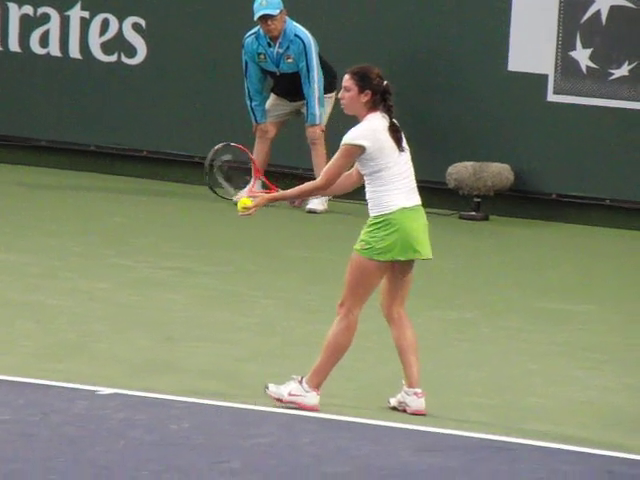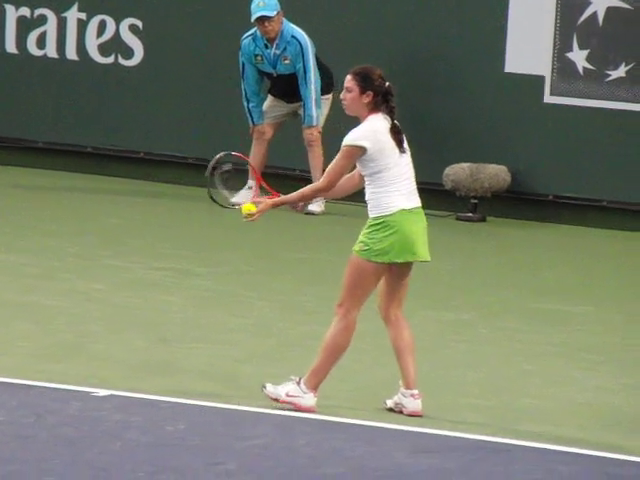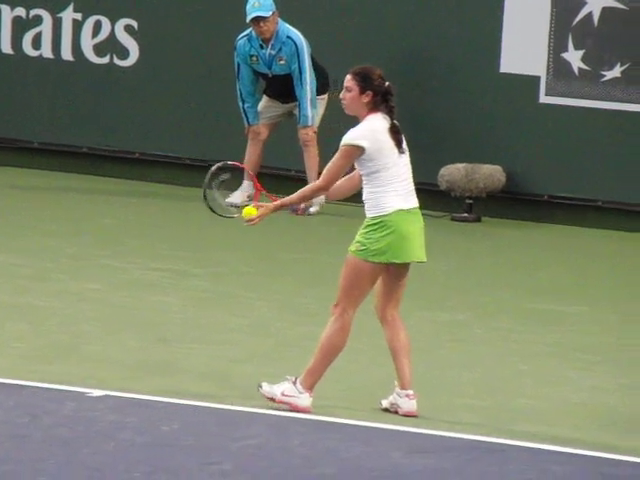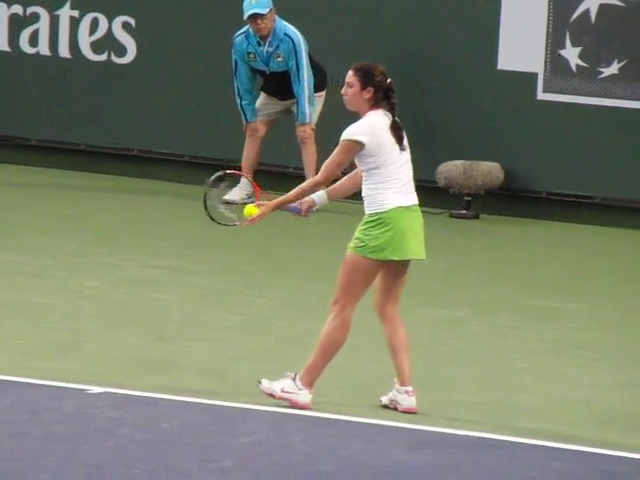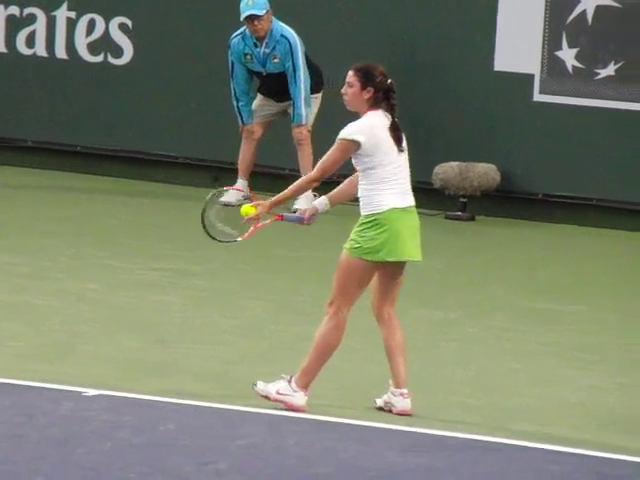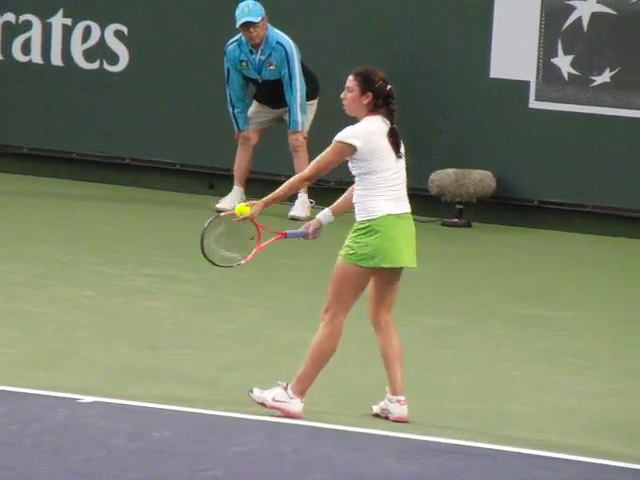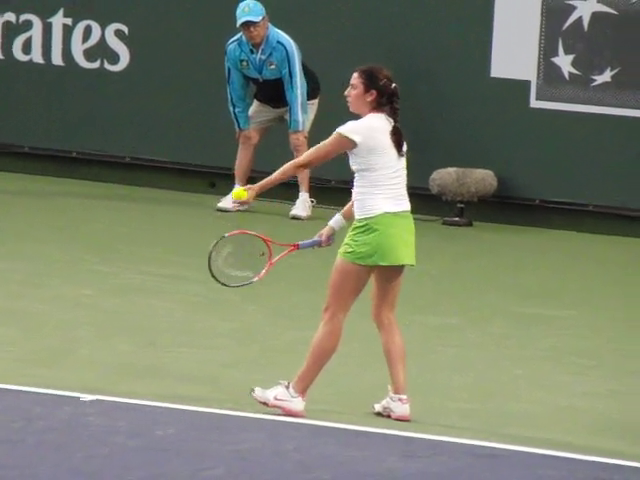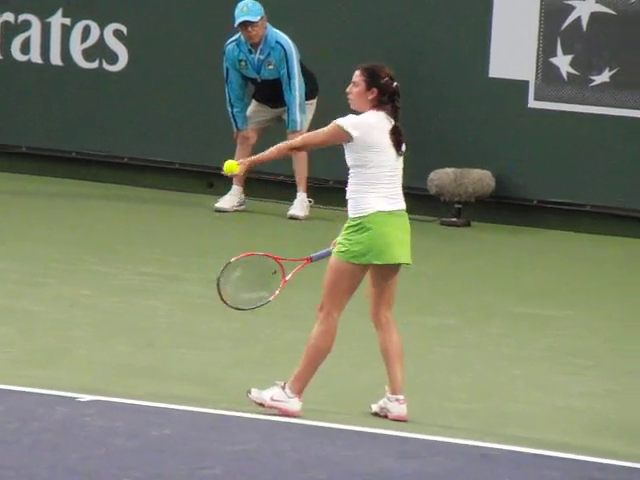
dt=0.2s
person 1, frame 1
left shoulder: (362, 133)
right shoulder: (387, 125)
left elbow: (322, 182)
right elbow: (355, 177)
left wrist: (271, 198)
right wrist: (306, 193)
left hip: (388, 224)
right hip: (412, 220)
left knee: (348, 309)
right knee: (394, 310)
left ankle: (309, 388)
right ankle: (413, 393)
person 1, frame 2
left shoulder: (362, 135)
right shoulder: (389, 126)
left elbow: (324, 184)
left wrist: (274, 203)
right wrist: (308, 197)
left hip: (387, 226)
right hip: (411, 222)
left knee: (346, 311)
right knee: (392, 311)
left ankle: (306, 389)
right ankle: (410, 394)
person 1, frame 3
left shoulder: (361, 134)
right shoulder: (388, 127)
left elbow: (322, 184)
left wrist: (274, 206)
right wrist: (312, 199)
left hip: (385, 225)
right hip: (409, 222)
left knee: (342, 311)
right knee: (388, 312)
left ankle: (302, 389)
right ankle: (405, 394)
person 1, frame 4
left shoulder: (361, 129)
right shoulder: (389, 123)
left elbow: (321, 178)
left wrist: (275, 205)
right wrist: (317, 200)
left hip: (383, 222)
right hip: (408, 219)
left knee: (341, 307)
right knee: (388, 309)
left ankle: (301, 385)
right ankle: (404, 391)
person 1, frame 5
left shoulder: (359, 129)
right shoulder: (388, 125)
left elbow: (315, 176)
left wrist: (271, 203)
right wrist: (320, 205)
left hip: (379, 224)
right hip: (404, 221)
left knee: (337, 309)
right knee: (384, 310)
left ankle: (297, 388)
right ankle: (400, 393)
person 1, frame 6
left shoulder: (356, 133)
right shoulder: (387, 131)
left elbow: (308, 174)
left wrist: (263, 203)
right wrist: (324, 217)
left hip: (374, 230)
right hip: (400, 227)
left knee: (333, 315)
right knee: (382, 317)
left ankle: (293, 395)
right ankle: (397, 400)
person 1, frame 7
left shoulder: (358, 129)
right shoulder: (391, 130)
left elbow: (303, 162)
left wrist: (258, 187)
right wrist: (337, 222)
left hip: (374, 228)
right hip: (400, 225)
left knee: (333, 313)
right knee: (385, 315)
left ankle: (294, 393)
right ankle: (399, 398)
person 1, frame 8
left shoulder: (356, 124)
right shoulder: (391, 129)
left elbow: (296, 145)
left wrist: (249, 162)
right wrist: (348, 230)
left hip: (369, 226)
right hip: (396, 224)
left knee: (328, 312)
right knee: (383, 315)
left ankle: (292, 393)
right ankle: (396, 399)
person 2, frame 1
left shoulder: (302, 39)
right shoulder: (251, 42)
left elbow: (312, 81)
right elbow: (253, 83)
left wrist: (314, 120)
right wrist: (259, 117)
left hip: (317, 90)
right hip: (282, 92)
left knee: (314, 136)
right knee: (263, 133)
left ankle: (320, 194)
right ankle: (255, 187)
person 2, frame 2
left shoulder: (298, 40)
right shoulder: (248, 43)
left elbow: (309, 82)
right elbow: (250, 84)
left wrist: (311, 122)
right wrist: (256, 119)
left hip: (314, 91)
right hip: (279, 93)
left knee: (311, 137)
right knee: (260, 134)
left ankle: (318, 195)
right ankle: (251, 189)
person 2, frame 3
left shoulder: (294, 41)
right shoulder: (243, 44)
left elbow: (305, 83)
right elbow: (245, 85)
left wrist: (306, 122)
right wrist: (251, 119)
left hip: (309, 91)
right hip: (274, 94)
left knee: (307, 138)
right knee: (255, 134)
left ankle: (313, 194)
right ankle: (247, 190)
person 2, frame 4
left shoulder: (291, 38)
right shoulder: (241, 41)
left elbow: (302, 80)
right elbow: (243, 82)
left wrist: (304, 119)
right wrist: (249, 117)
left hip: (307, 88)
right hip: (272, 91)
left knee: (304, 135)
right knee: (253, 131)
right ankle: (244, 186)
person 2, frame 5
left shoulder: (288, 39)
right shoulder: (238, 42)
left elbow: (299, 81)
right elbow: (240, 83)
left wrist: (300, 121)
right wrist: (246, 118)
left hip: (304, 90)
right hip: (269, 92)
left knee: (301, 136)
right knee: (249, 133)
left ankle: (307, 194)
right ankle: (241, 188)
person 2, frame 6
left shoulder: (283, 46)
right shoulder: (233, 49)
left elbow: (295, 88)
right elbow: (235, 90)
left wrist: (296, 128)
right wrist: (241, 125)
left hip: (300, 96)
right hip: (264, 99)
left knee: (296, 143)
right knee: (245, 139)
left ankle: (302, 200)
right ankle: (237, 194)
person 2, frame 7
left shoulder: (284, 46)
right shoulder: (234, 49)
left elbow: (295, 88)
right elbow: (236, 89)
left wrist: (297, 127)
right wrist: (242, 124)
left hip: (300, 96)
right hip: (265, 98)
left knee: (298, 142)
right knee: (246, 138)
left ankle: (304, 199)
person 2, frame 8
left shoulder: (282, 45)
right shoulder: (232, 49)
left elbow: (293, 88)
right elbow: (234, 89)
left wrist: (295, 127)
right wrist: (240, 124)
left hip: (298, 96)
right hip: (263, 98)
right knee: (244, 138)
left ankle: (301, 199)
right ankle: (236, 194)
